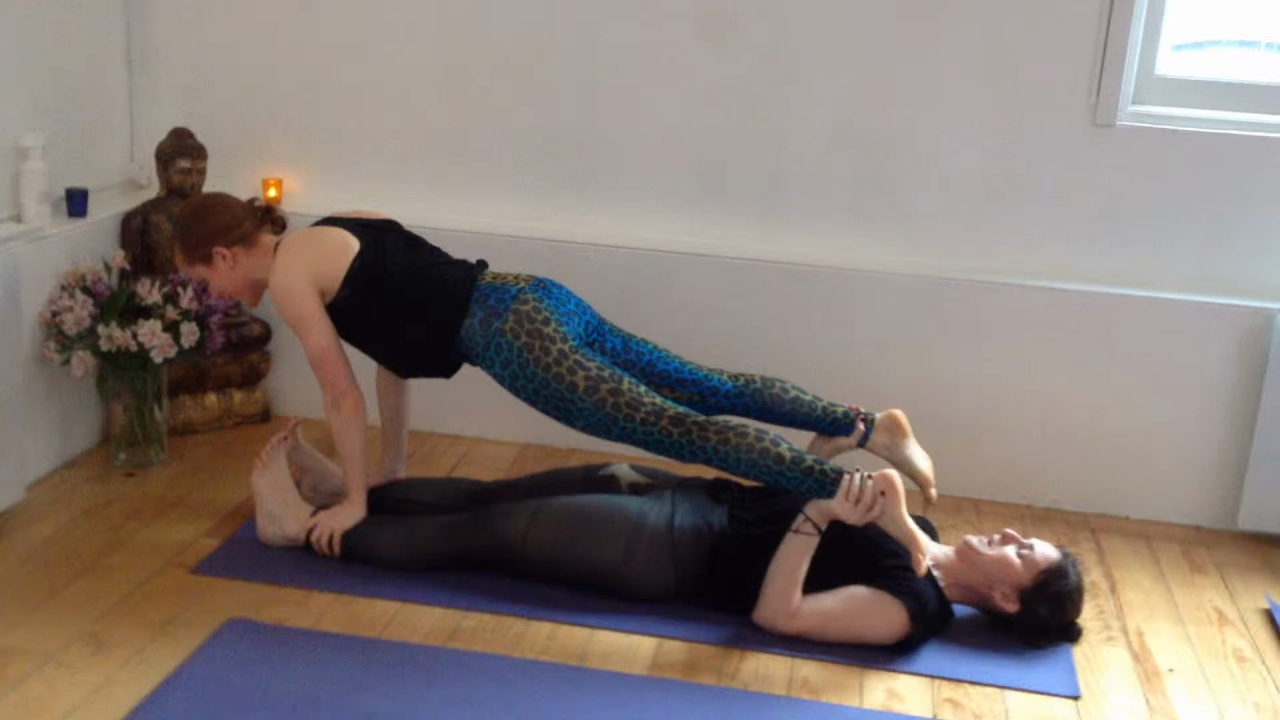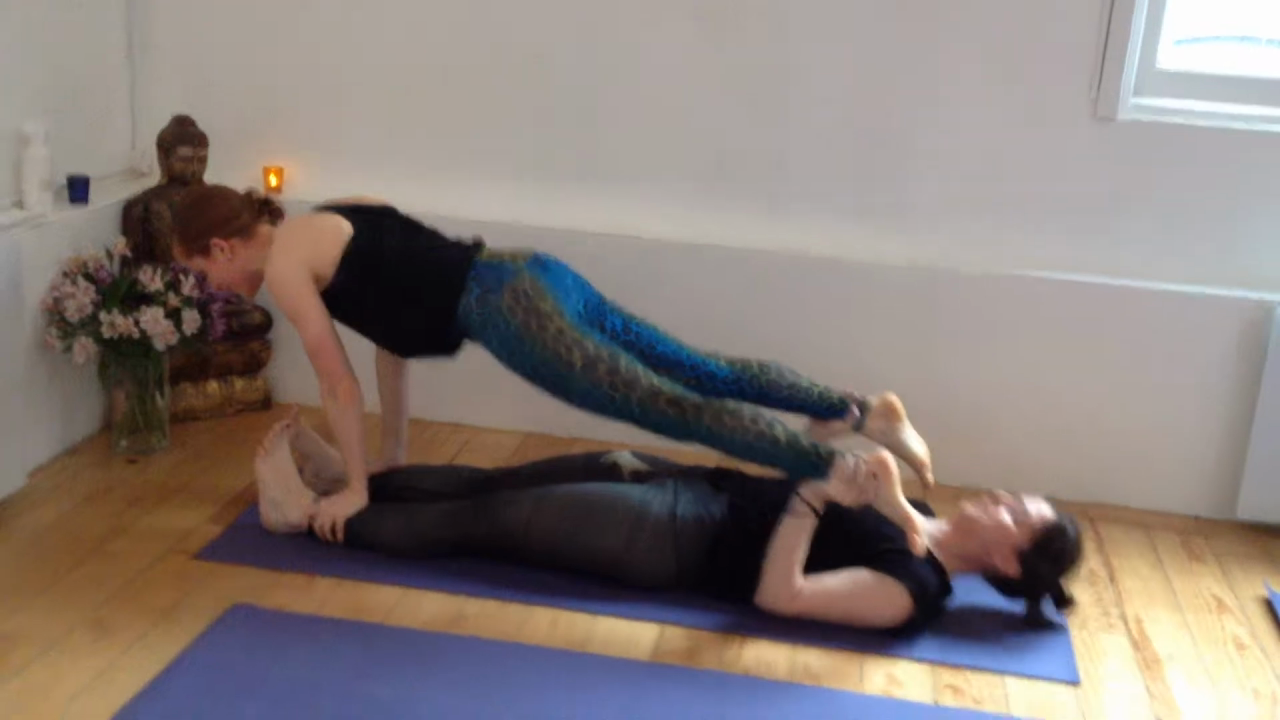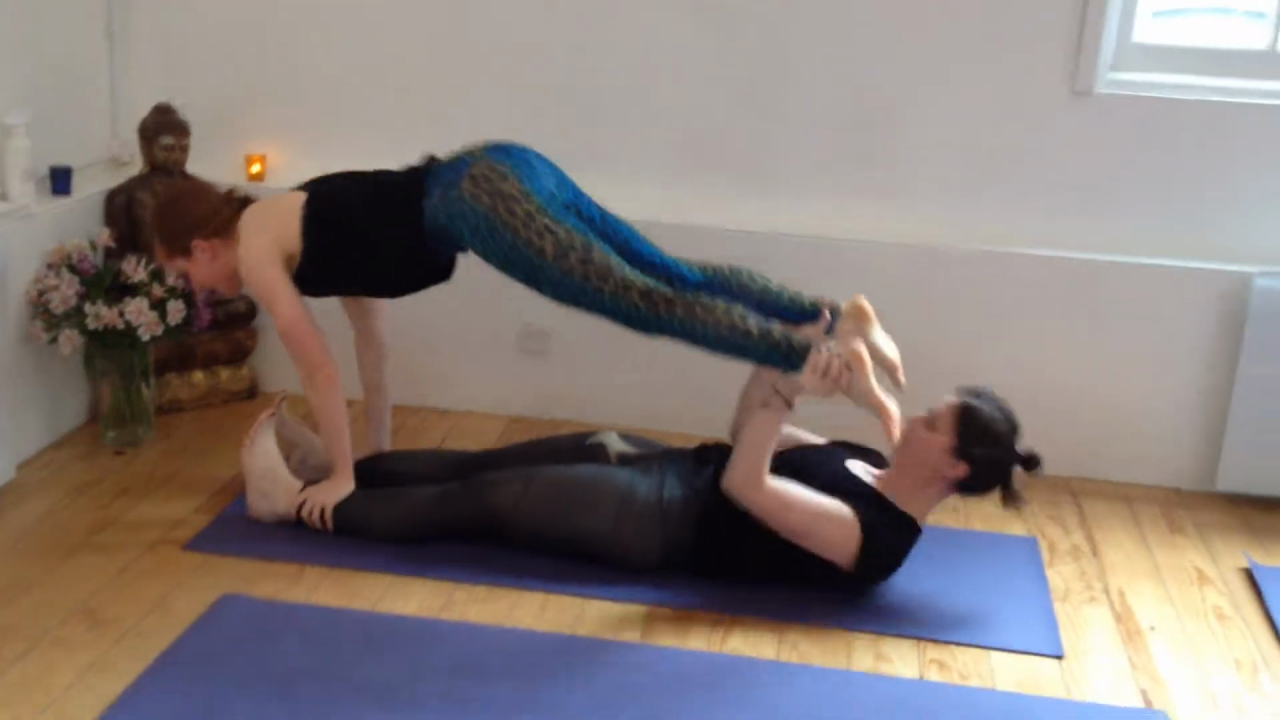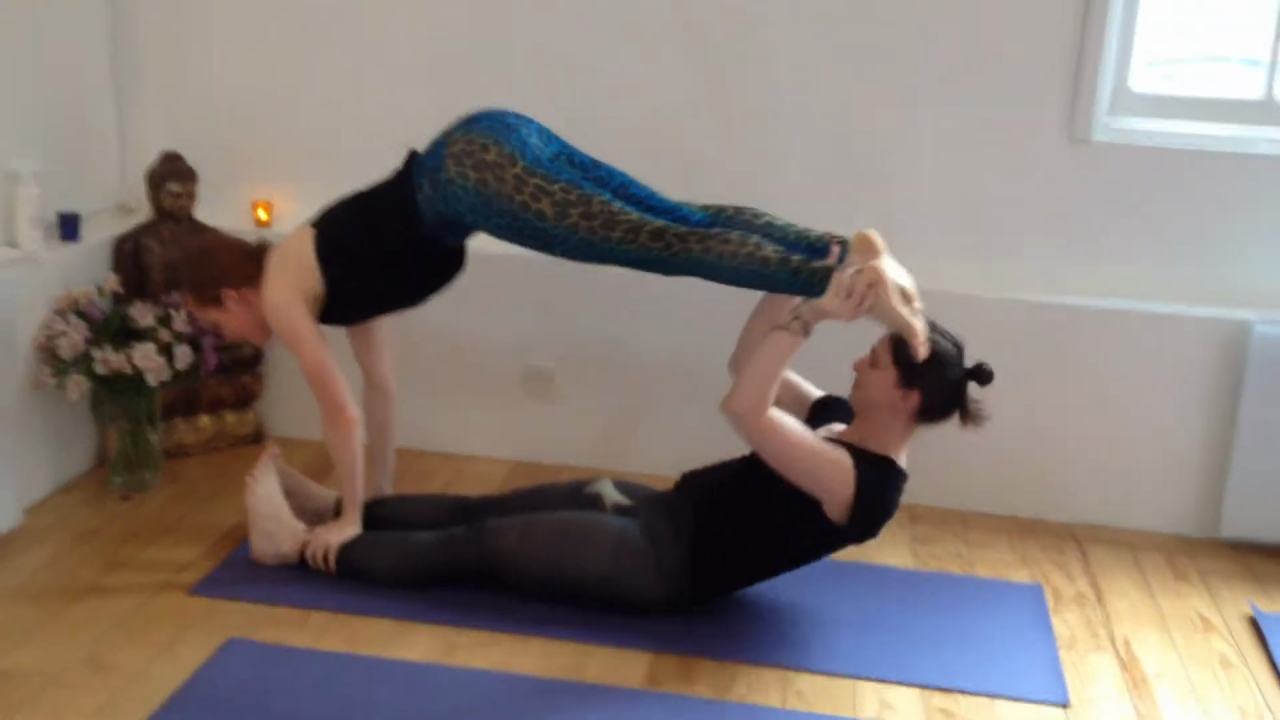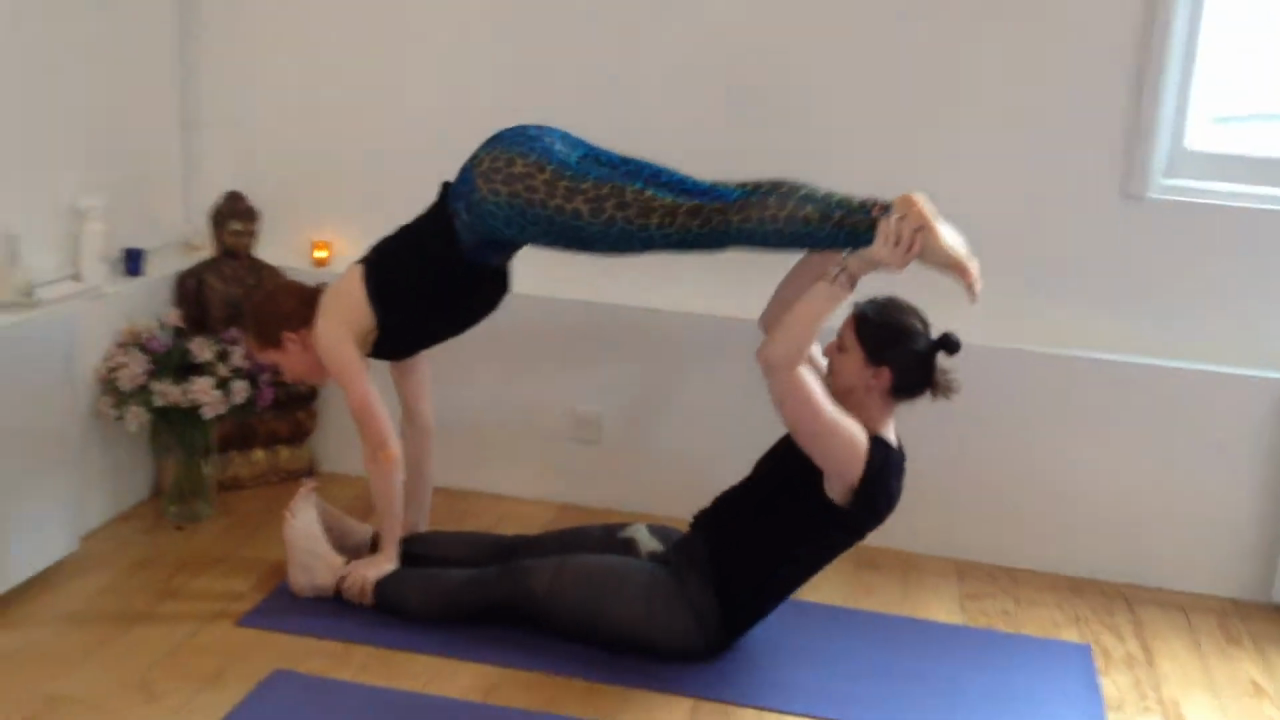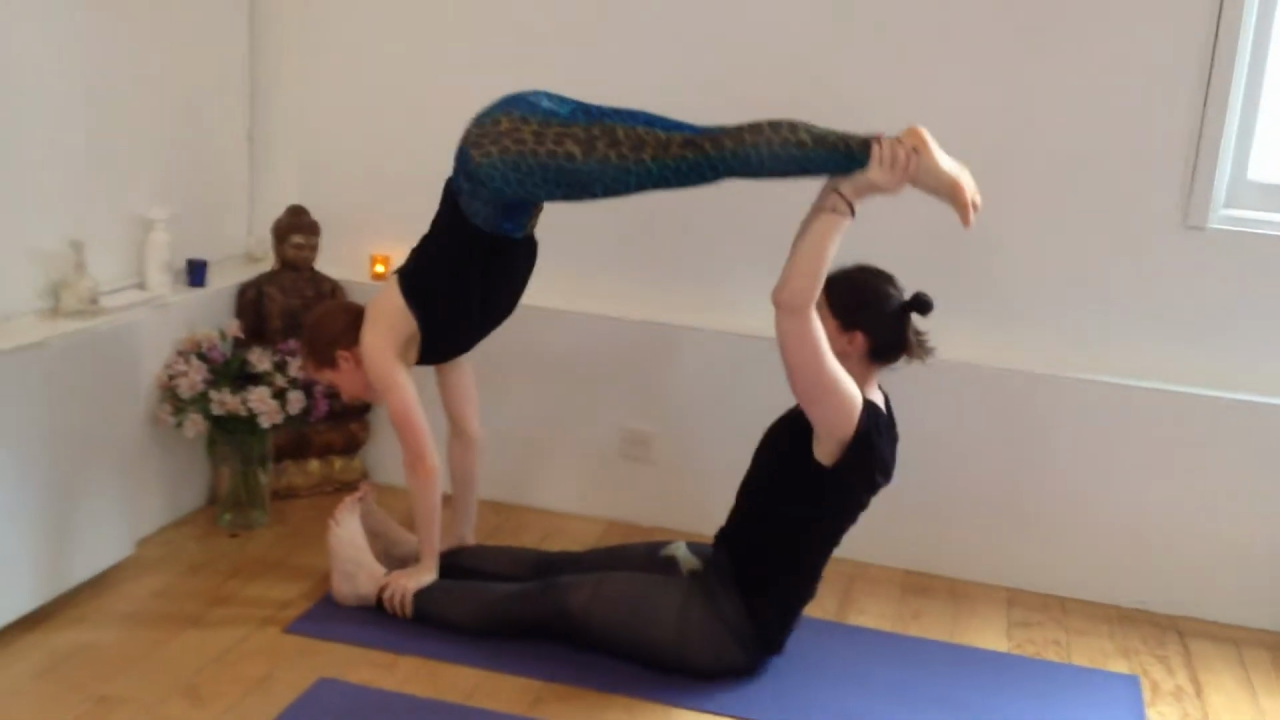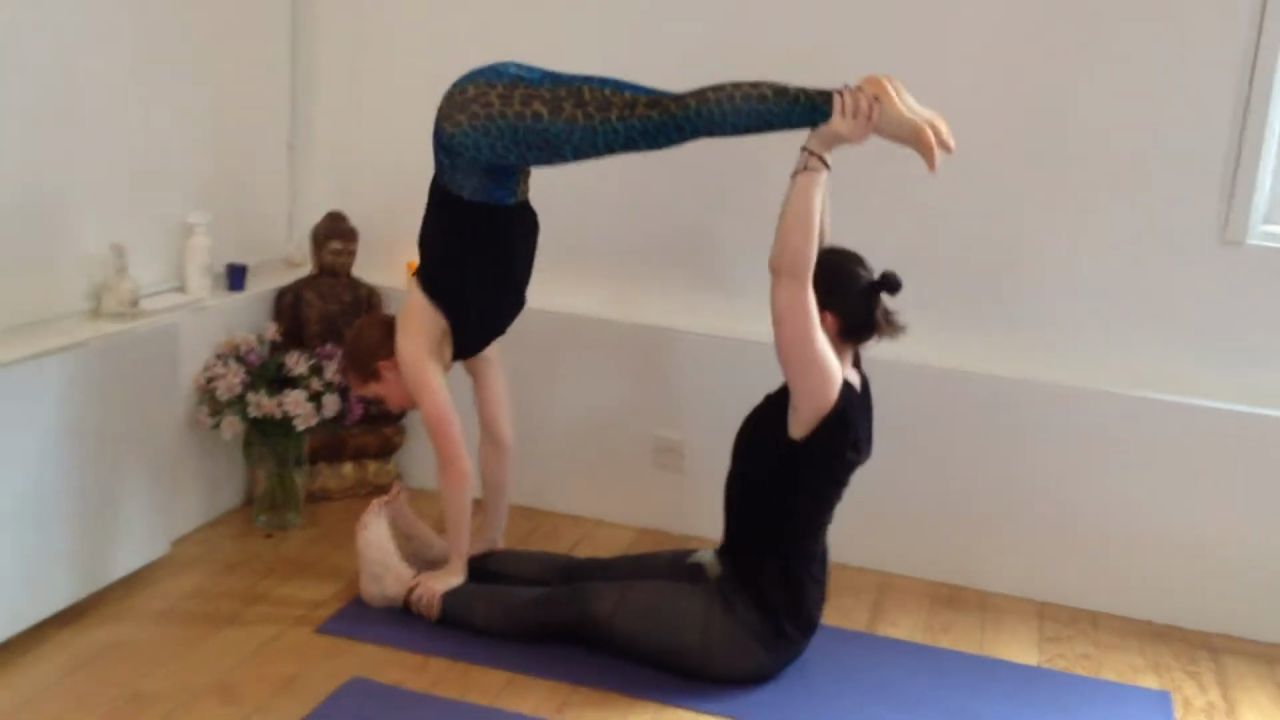
dt=0.3s
person 1, frame 1
left shoulder: (912, 605)
right shoulder: (919, 536)
left elbow: (775, 611)
left wrist: (821, 512)
left hip: (677, 554)
right hip: (698, 501)
left knee: (487, 531)
right knee: (491, 496)
left ankle: (312, 527)
right ankle: (344, 491)
person 1, frame 2
left shoulder: (913, 590)
right shoulder: (917, 521)
left elbow: (776, 592)
left wrist: (817, 493)
left hip: (679, 544)
right hip: (697, 493)
left knee: (486, 521)
right knee: (489, 482)
left ankle: (314, 518)
right ankle: (347, 479)
person 1, frame 3
left shoulder: (875, 539)
right shoulder: (874, 466)
left elbow: (743, 483)
right elbow: (756, 431)
left wrist: (785, 379)
left hip: (662, 524)
right hip: (673, 469)
left knee: (476, 504)
right knee: (477, 468)
left ankle: (303, 503)
right ankle: (332, 464)
person 1, frame 4
left shoulder: (866, 485)
right shoulder: (845, 422)
left elbow: (742, 407)
right elbow: (745, 362)
left wrist: (812, 315)
right wrist: (792, 284)
left hip: (668, 564)
right hip: (662, 515)
left knee: (480, 546)
right knee: (476, 511)
left ankle: (307, 548)
right ankle: (333, 507)
person 1, frame 5
left shoulder: (867, 466)
right shoulder: (849, 423)
left elbow: (776, 360)
right elbow: (777, 325)
left wrist: (852, 270)
right wrist: (834, 248)
left hip: (694, 608)
right hip: (687, 555)
left knee: (514, 584)
right knee: (510, 552)
left ankle: (345, 580)
right ankle: (371, 543)
person 1, frame 6
left shoulder: (855, 425)
right shoulder: (854, 400)
left elbow: (792, 307)
right elbow: (804, 301)
left wrist: (848, 195)
right wrist: (843, 189)
left hip: (735, 625)
right hip: (727, 578)
left knee: (556, 601)
right knee: (554, 566)
left ankle: (386, 591)
right ankle: (420, 556)
person 1, frame 7
left shoulder: (828, 401)
right shoulder: (842, 382)
left elbow: (788, 272)
right elbow: (804, 264)
left wrist: (818, 152)
right wrist: (821, 145)
left hip: (754, 628)
right hip: (743, 585)
left knee: (580, 607)
right knee: (582, 574)
left ankle: (413, 591)
right ankle: (446, 562)
person 2, frame 1
left shoulder: (287, 275)
right shoulder: (328, 237)
left elbow: (342, 395)
right elbow: (391, 351)
left wrist: (355, 500)
right wrist: (391, 473)
left hip: (510, 336)
right hip: (533, 302)
left knee: (673, 426)
right knee: (703, 391)
right ankle: (868, 427)
person 2, frame 2
left shoulder: (282, 262)
right shoulder: (323, 228)
left elbow: (339, 383)
right elbow: (391, 346)
left wrist: (357, 488)
right wrist: (392, 460)
left hip: (513, 309)
right hip: (531, 279)
left knee: (677, 408)
right knee: (701, 372)
right ankle: (863, 410)
person 2, frame 3
left shoulder: (252, 250)
right shoulder: (296, 220)
left elbow: (319, 370)
right elbow: (372, 337)
left wrist: (342, 475)
right wrist: (379, 446)
left hip: (479, 196)
right hip: (503, 169)
left knee: (650, 301)
right knee: (674, 279)
left ankle: (824, 358)
right ankle: (836, 317)
person 2, frame 4
left shoulder: (278, 292)
right shoulder: (318, 273)
left elbow: (341, 413)
right elbow: (379, 383)
left wrist: (350, 518)
right wrist: (378, 493)
left hip: (478, 168)
right hip: (495, 142)
left knee: (662, 243)
right knee: (677, 223)
left ankle: (849, 274)
right ankle: (849, 250)
person 2, frame 5
left shoulder: (331, 331)
right shoulder: (371, 309)
left elbow: (385, 451)
right elbow: (421, 424)
left wrist: (387, 553)
right wrist: (415, 529)
left hip: (509, 183)
right hip: (527, 157)
left knee: (701, 219)
right knee: (718, 205)
left ankle: (889, 225)
right ankle: (890, 212)
person 2, frame 6
left shoulder: (378, 344)
right shoulder: (428, 329)
left elbow: (423, 463)
right elbow: (465, 437)
left wrist: (425, 567)
right wrist: (460, 542)
left hip: (510, 144)
left knee: (703, 153)
right knee: (706, 156)
left ankle: (888, 151)
right ankle: (889, 150)
person 2, frame 7
left shoulder: (414, 348)
right shoulder: (459, 328)
left elbow: (455, 464)
right elbow: (498, 441)
left wrist: (456, 568)
right wrist: (490, 543)
left knee: (672, 117)
right knee: (673, 119)
